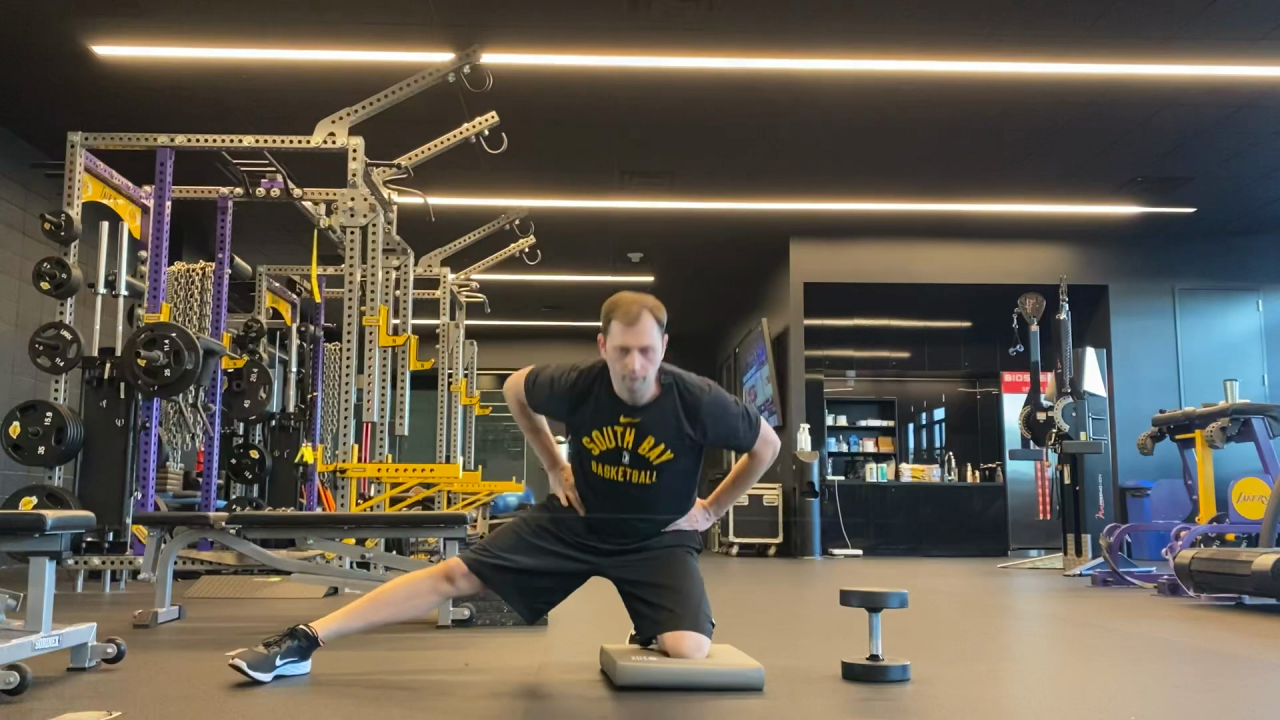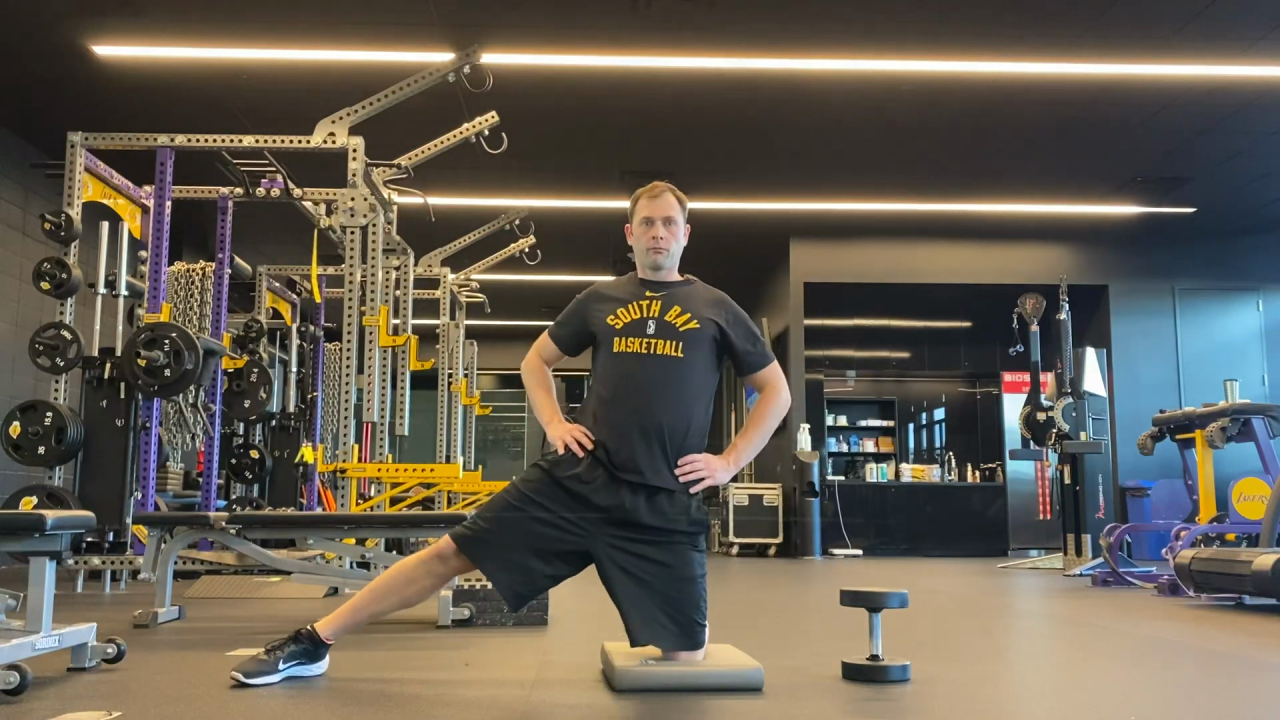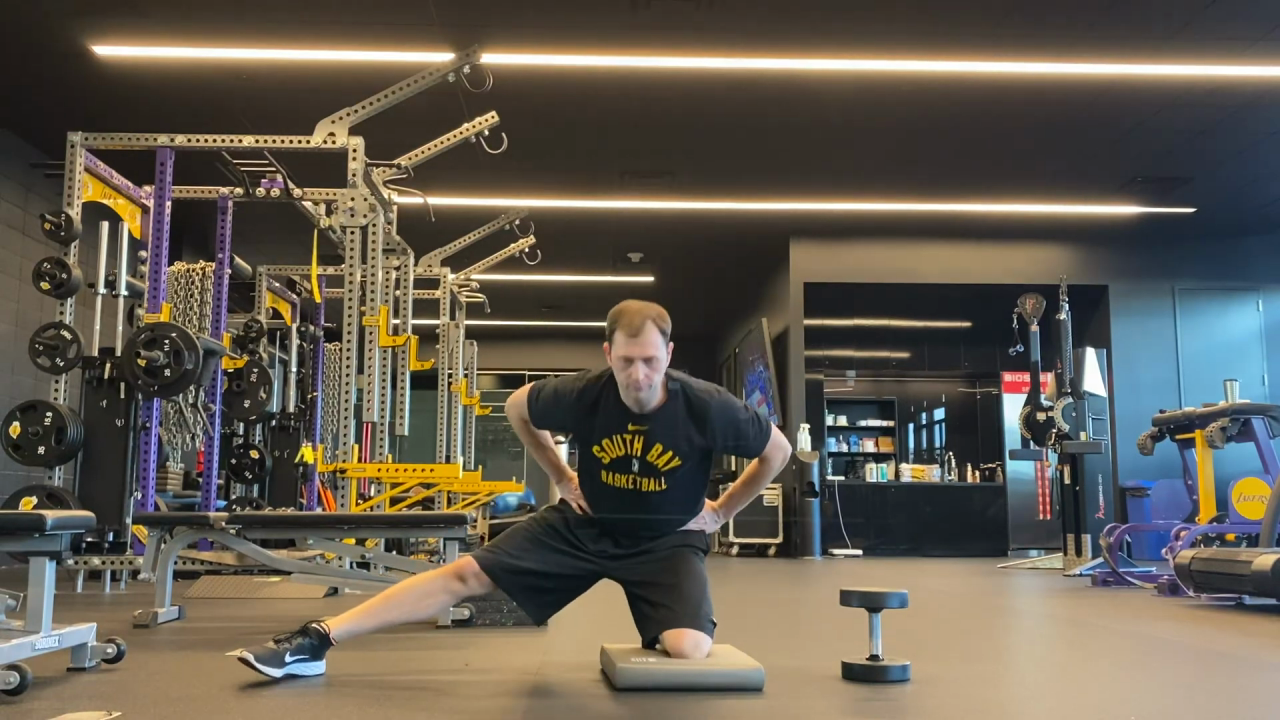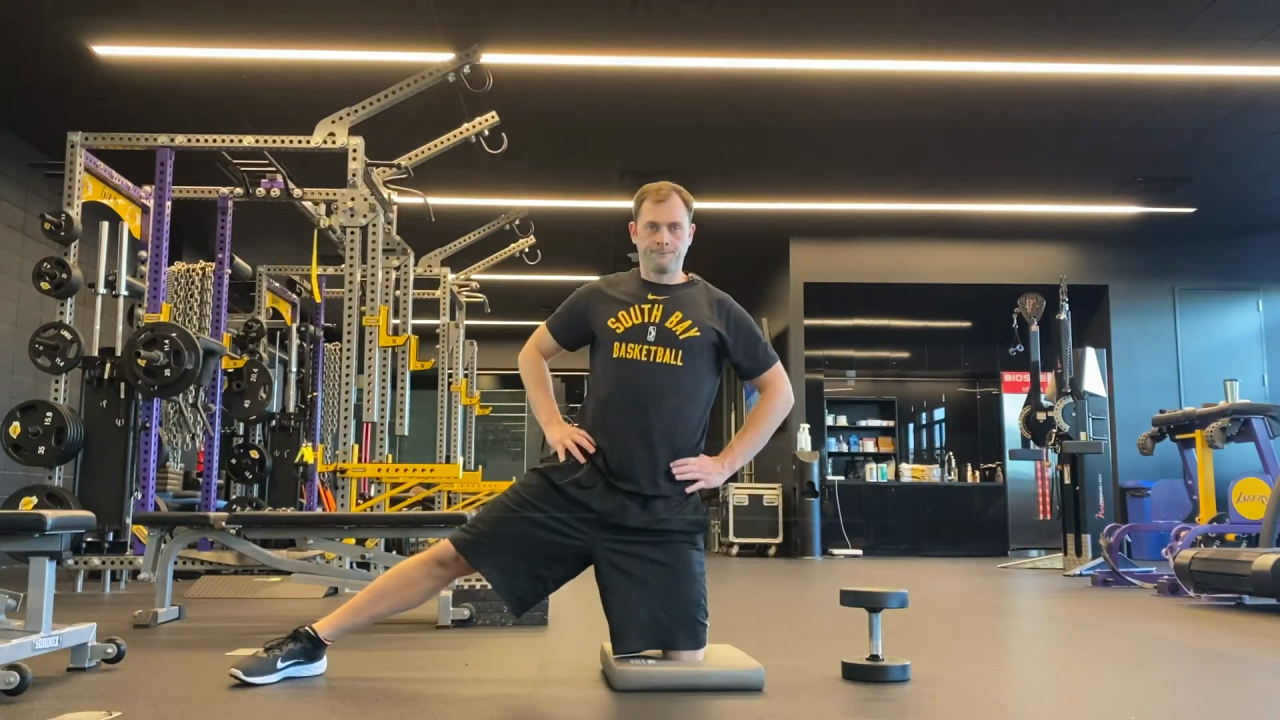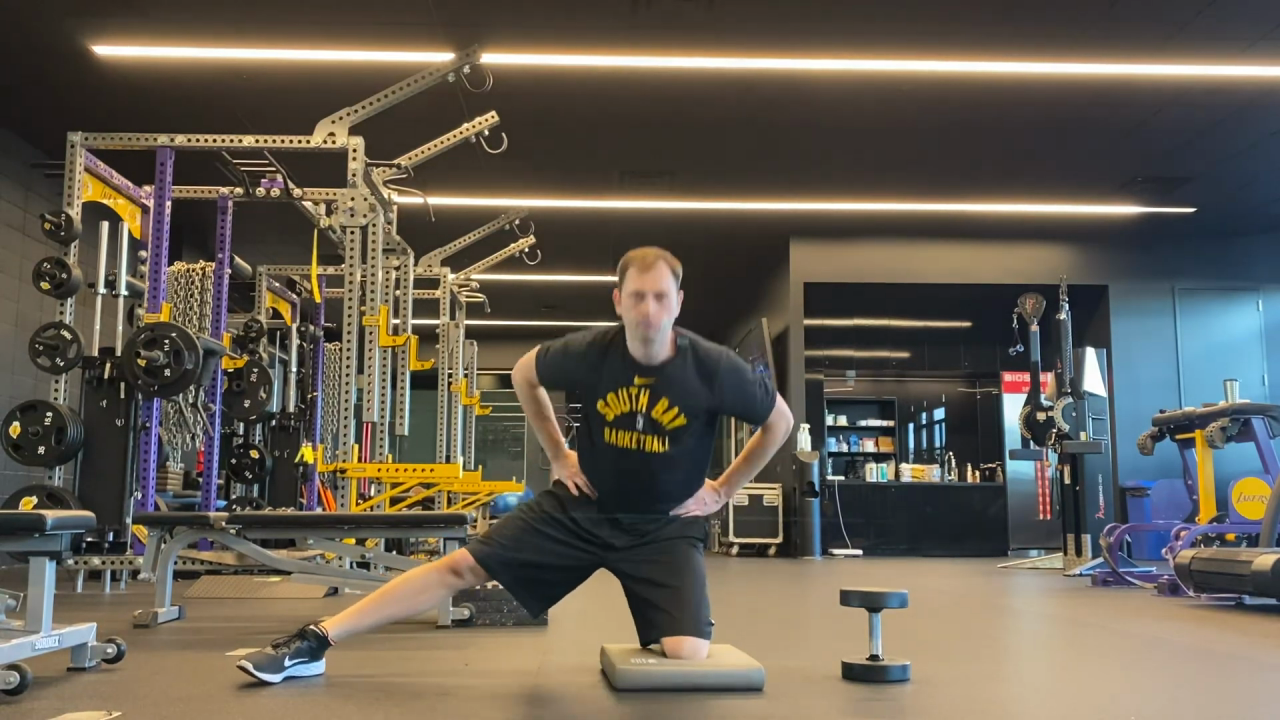
dt=1s
person 1, frame 1
left shoulder: (698, 402)
right shoulder: (573, 386)
left elbow: (767, 446)
right elbow: (514, 388)
left wrist: (712, 508)
right wrist: (555, 468)
left hip: (660, 539)
right hip: (575, 521)
left knee: (689, 652)
right knee: (452, 575)
left ankle: (652, 631)
right ankle: (302, 641)
person 1, frame 2
left shoulder: (716, 308)
right shoulder: (601, 298)
left elbow: (776, 392)
right elbow: (535, 361)
left wrist: (730, 463)
right wrist: (554, 424)
left hip: (665, 500)
right hip: (577, 474)
left knee: (685, 658)
right knee: (450, 554)
left ankle: (691, 612)
right ankle: (312, 643)
person 1, frame 3
left shoulder: (707, 407)
right shoulder: (581, 395)
left elbow: (778, 450)
right elbow: (516, 408)
left wrist: (720, 512)
right wrist: (562, 479)
left hip: (668, 541)
right hip: (585, 526)
left knee: (690, 651)
right knee: (464, 575)
right ankle: (314, 641)
person 1, frame 4
left shoulder: (718, 310)
right shoulder: (601, 295)
left elbow: (779, 391)
right elbow: (533, 353)
left wrist: (726, 464)
right wrist: (553, 425)
left hip: (663, 506)
right hip: (577, 481)
left knee: (684, 658)
right knee: (449, 558)
right ankle: (309, 643)
person 1, frame 5
left shoulder: (714, 368)
right shoulder: (589, 352)
left elbow: (779, 422)
right elbow: (523, 376)
left wrist: (722, 490)
right wrist: (560, 456)
left hip: (665, 526)
right hip: (584, 507)
left knee: (688, 656)
right knee: (461, 568)
right ankle: (313, 641)
